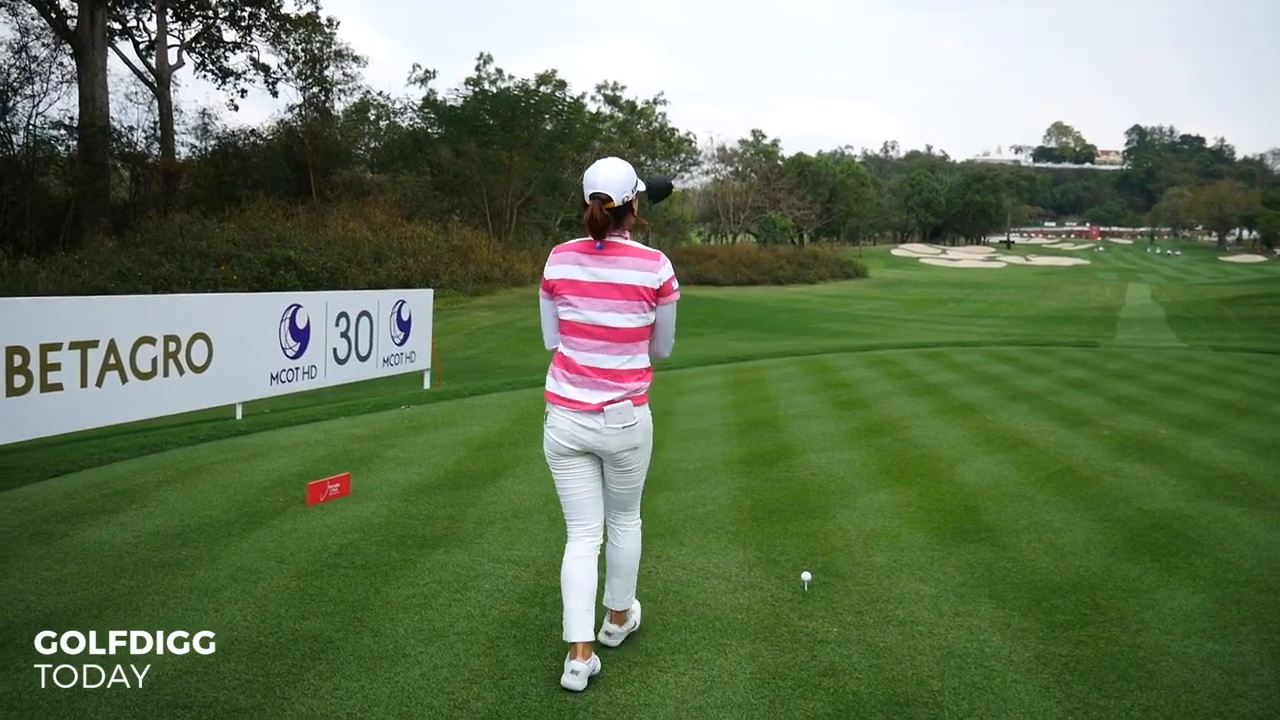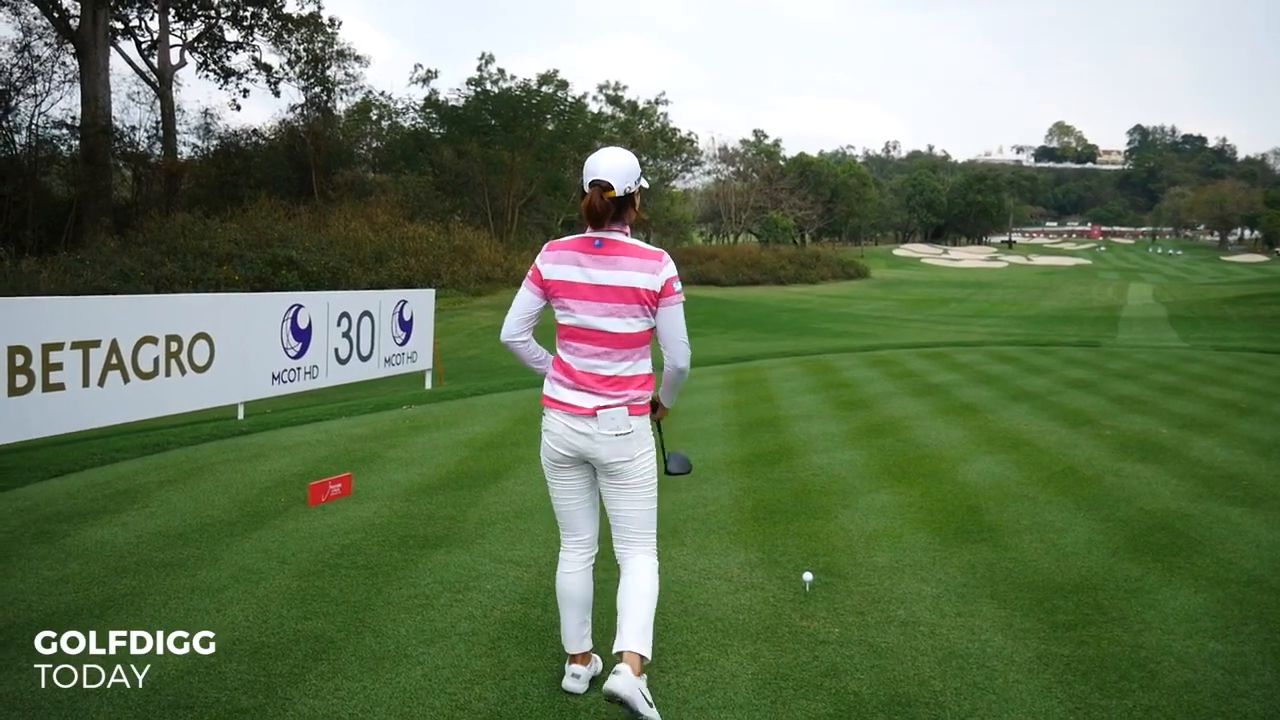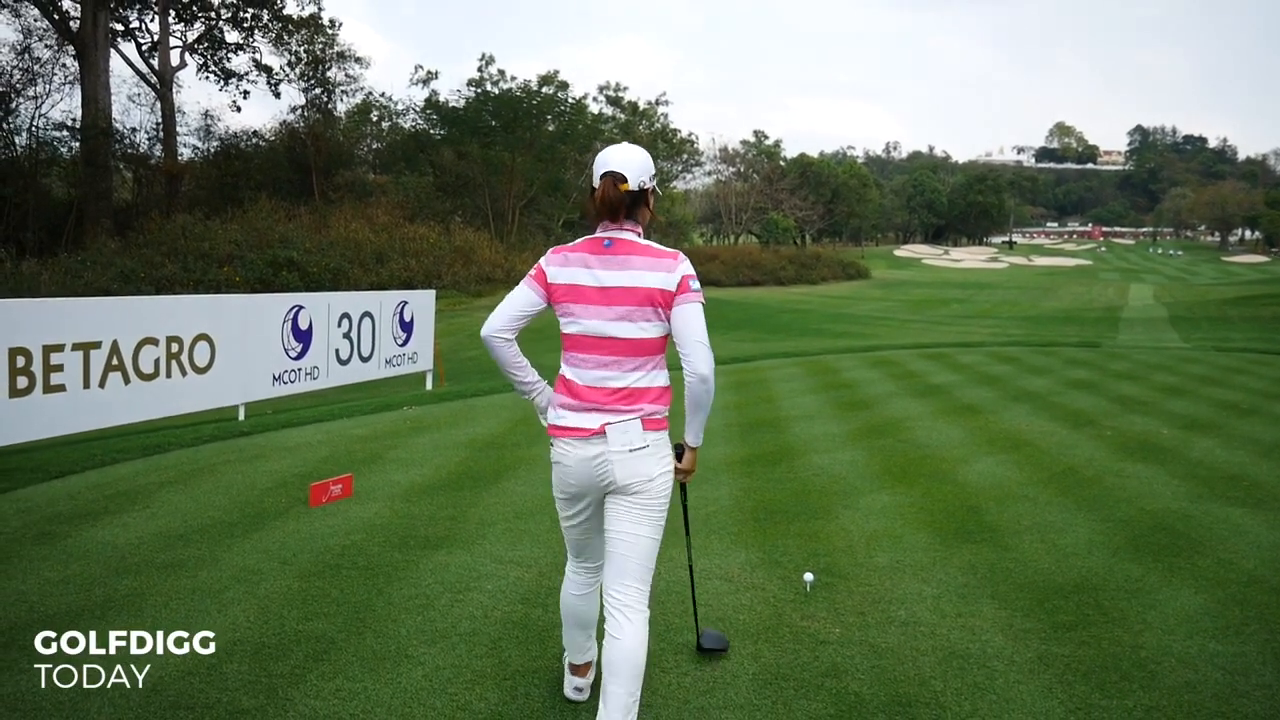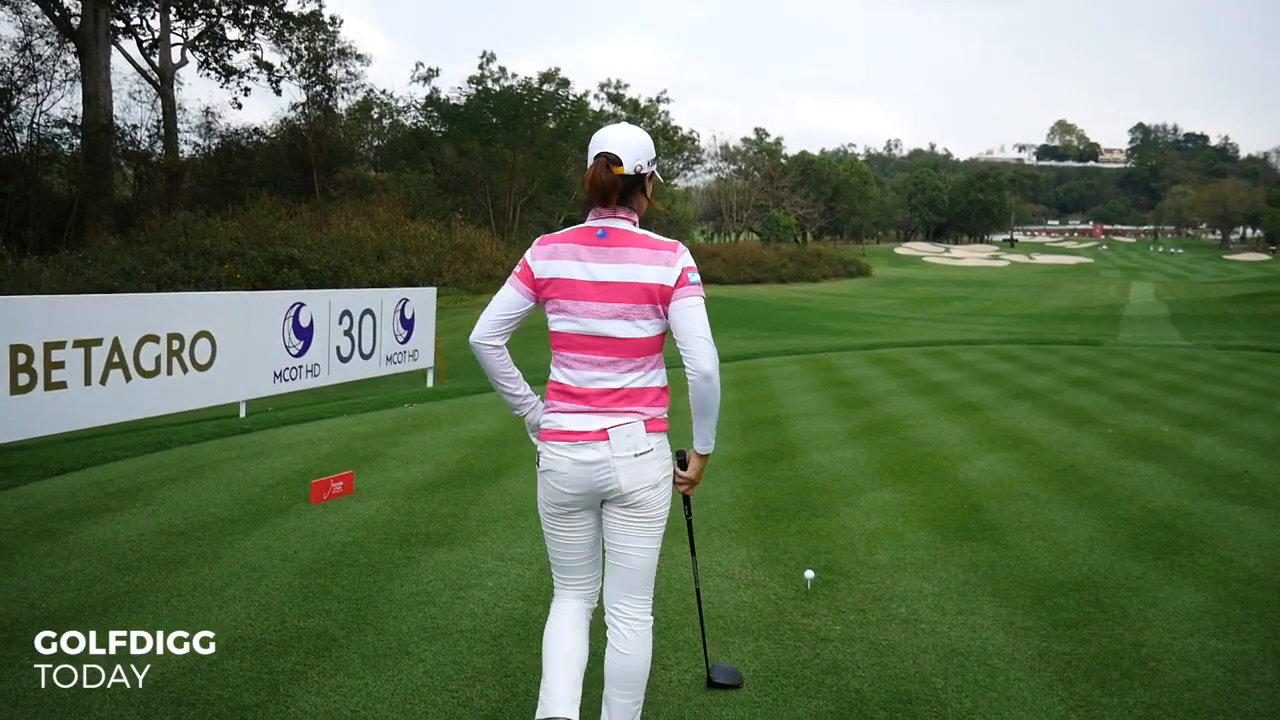
dt=0.3s
person 1, frame 1
left shoulder: (559, 259)
right shoulder: (655, 265)
left elbow: (552, 341)
right elbow: (662, 349)
left hip: (565, 418)
right hip: (624, 419)
left knee: (582, 534)
right knee: (625, 519)
left ankle: (579, 654)
right ankle: (617, 616)
person 1, frame 2
left shoulder: (554, 255)
right shoulder: (656, 265)
left elbow: (512, 334)
right elbow: (679, 359)
left wrist: (557, 376)
right wrist: (664, 402)
left hip: (561, 425)
right hip: (624, 428)
left knee: (576, 548)
right knee: (639, 554)
left ankle: (578, 661)
right ankle: (631, 672)
person 1, frame 3
left shoulder: (560, 261)
right shoulder: (671, 266)
left elbow: (495, 331)
right elbow: (699, 369)
left wrist: (544, 400)
right wrist: (692, 443)
left hip: (572, 448)
right hip: (639, 450)
left knee: (583, 565)
right knee: (627, 600)
left ankle: (579, 670)
person 1, frame 4
left shoulder: (547, 252)
right shoulder: (670, 258)
left elbow: (484, 338)
right elbow: (703, 367)
left wrist: (534, 416)
right wrist: (702, 452)
left hip: (564, 455)
right hip: (637, 455)
left knee: (570, 600)
right knee: (629, 612)
